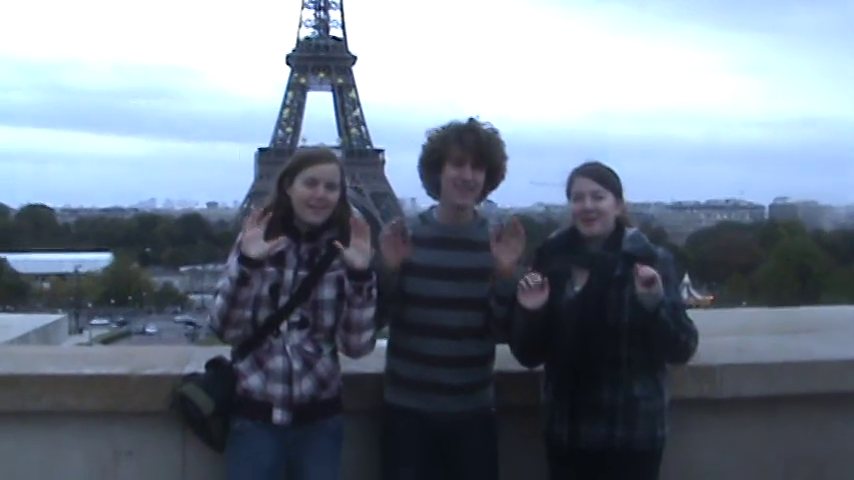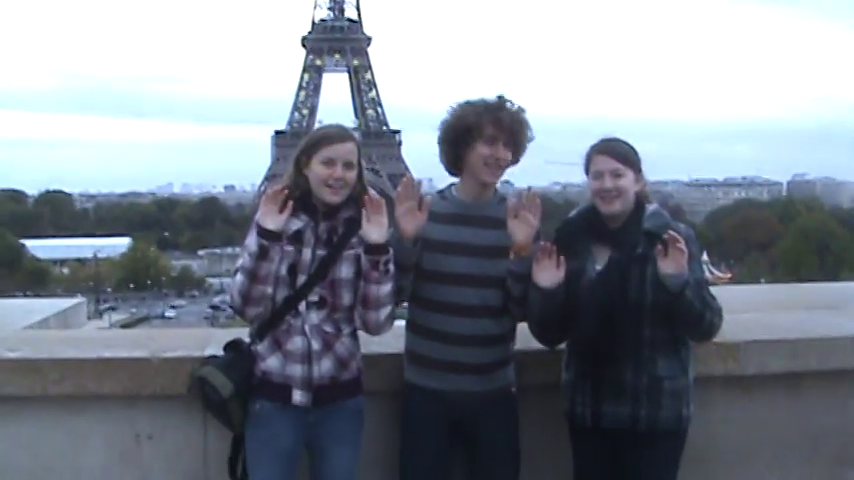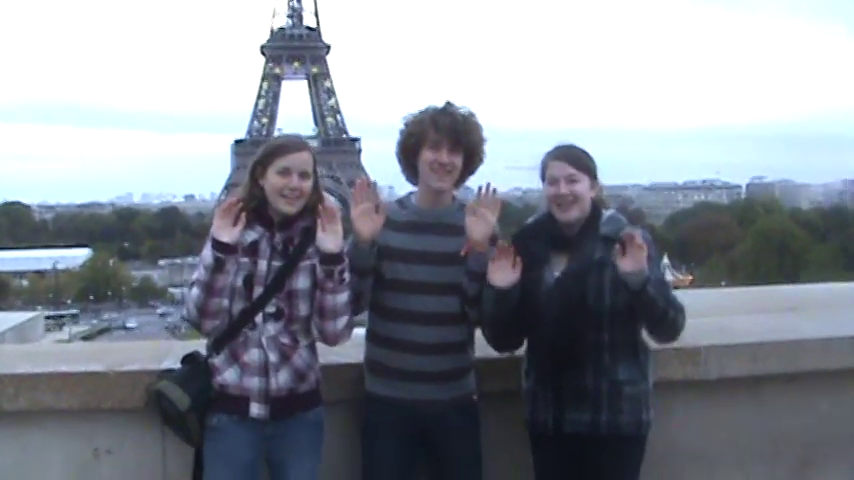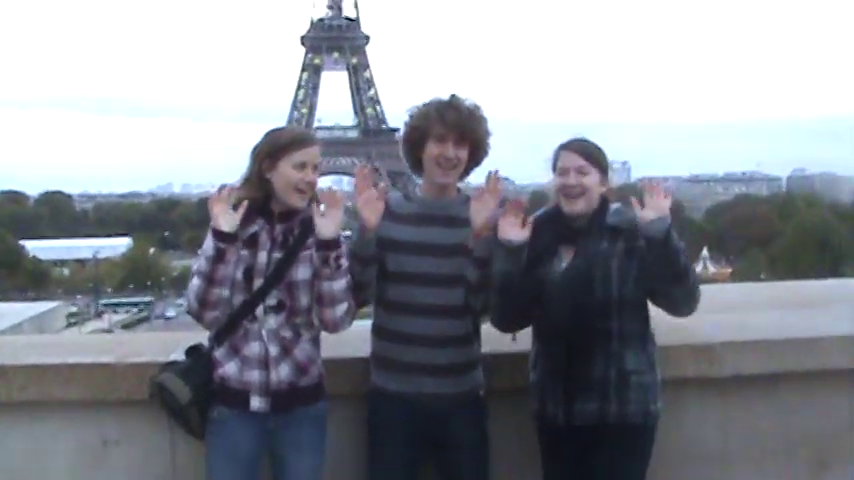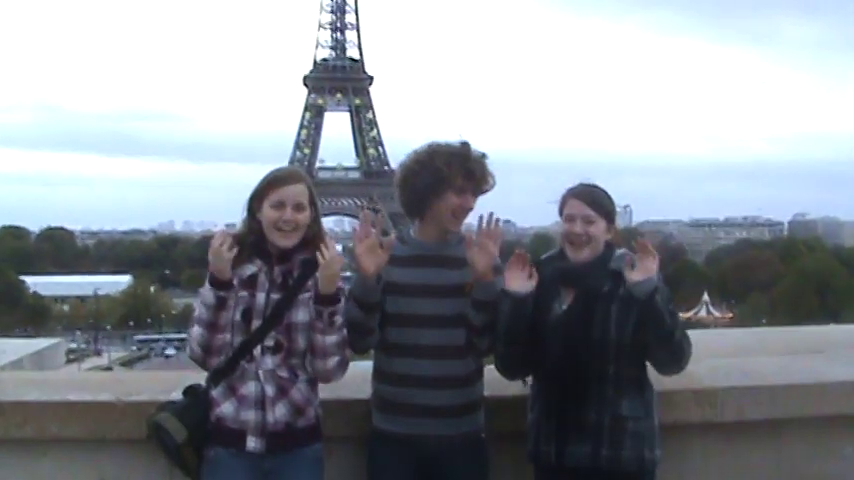
dt=1s
person 1, frame 1
left shoulder: (499, 242)
right shoulder: (403, 235)
left elbow: (502, 332)
right elbow: (375, 318)
left wrist: (506, 273)
right wrist: (389, 269)
left hip: (473, 410)
right hip: (407, 407)
person 1, frame 2
left shoulder: (517, 219)
right shoulder: (425, 212)
left elbow: (520, 310)
right elbow: (395, 294)
left wrist: (522, 248)
right wrist: (405, 238)
left hip: (493, 390)
right hip: (427, 387)
person 1, frame 3
left shoulder: (476, 225)
right shoulder: (382, 220)
left elbow: (479, 313)
right elbow: (354, 302)
left wrist: (479, 247)
right wrist: (362, 241)
left hip: (454, 399)
right hip: (388, 397)
person 1, frame 4
left shoulder: (483, 218)
right shoulder: (387, 211)
left elbow: (484, 305)
right elbow: (357, 295)
left wrist: (483, 236)
right wrist: (368, 231)
left hip: (461, 393)
right hip: (392, 392)
person 1, frame 5
left shoulder: (481, 257)
right shoulder: (382, 255)
left elbow: (488, 344)
right elbow: (359, 342)
left wrist: (484, 278)
right wrist: (367, 278)
left hip: (462, 435)
right hip: (393, 434)
person 2, frame 1
left shoulder: (344, 251)
right shoulder: (257, 240)
left elbow: (357, 345)
right elbow: (226, 330)
left wrist: (360, 275)
right wrist: (246, 262)
left hip: (320, 419)
right hip: (255, 416)
person 2, frame 2
left shoulder: (361, 229)
right shoulder: (275, 219)
left elbow: (376, 323)
right elbow: (247, 308)
left wrist: (377, 249)
right wrist: (265, 237)
left hip: (340, 400)
right hip: (275, 397)
person 2, frame 3
left shoulder: (317, 239)
right shoulder: (232, 232)
left elbow: (334, 332)
right elbow: (204, 320)
left wrist: (332, 257)
right wrist: (221, 249)
left hip: (298, 412)
right hip: (233, 410)
person 2, frame 4
left shoulder: (317, 230)
right shoulder: (233, 224)
left elbow: (335, 320)
right elbow: (206, 314)
left wrist: (329, 244)
right wrist: (221, 240)
left hip: (301, 403)
right hip: (234, 402)
person 2, frame 5
left shoulder: (319, 275)
right shoulder: (231, 265)
left elbow: (329, 369)
right elbow: (207, 357)
left wrist: (328, 297)
right wrist: (220, 286)
left hip: (298, 444)
right hip: (231, 441)
person 3, frame 1
left shoulder: (650, 260)
right shoulder: (553, 259)
left elbow: (682, 350)
right elbow: (529, 356)
left wrist: (655, 302)
right wrist: (528, 312)
left hip: (632, 433)
right hip: (566, 431)
person 3, frame 2
left shoulder: (671, 238)
right shoulder: (572, 239)
left elbow: (705, 328)
right elbow: (550, 335)
left wrist: (678, 281)
right wrist: (545, 291)
left hip: (656, 412)
right hip: (589, 410)
person 3, frame 3
left shoulder: (622, 244)
right shoulder: (529, 246)
left elbow: (669, 326)
right elbow: (505, 339)
left wrist: (640, 280)
right wrist: (500, 293)
left hip: (615, 416)
right hip: (549, 416)
person 3, frame 4
left shoulder: (632, 236)
right shoulder: (538, 237)
left elbow: (682, 303)
right elbow: (507, 320)
left wrist: (661, 233)
right wrist: (508, 252)
left hip: (623, 406)
right hip: (555, 407)
person 3, frame 5
left shoulder: (634, 282)
right shoulder: (542, 280)
left elbow: (673, 360)
right elbow: (511, 366)
left wrist: (648, 293)
right wrist: (515, 300)
left hip: (621, 451)
right hip: (553, 449)
